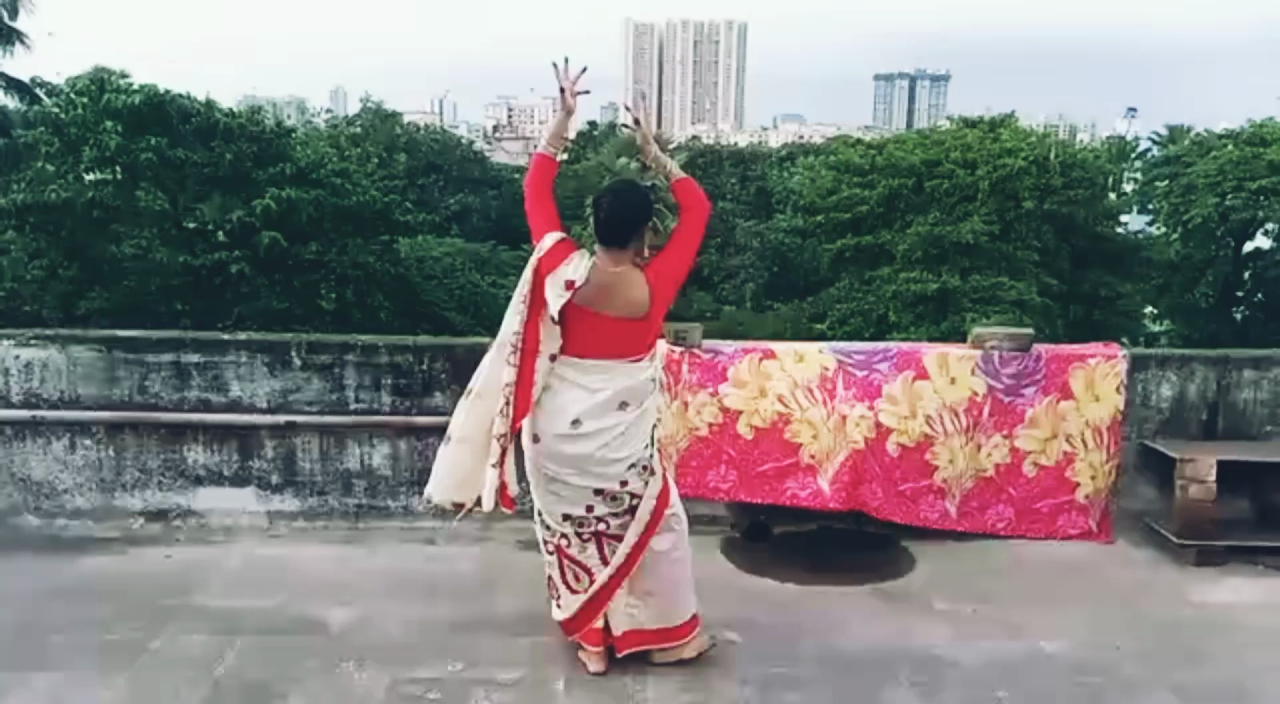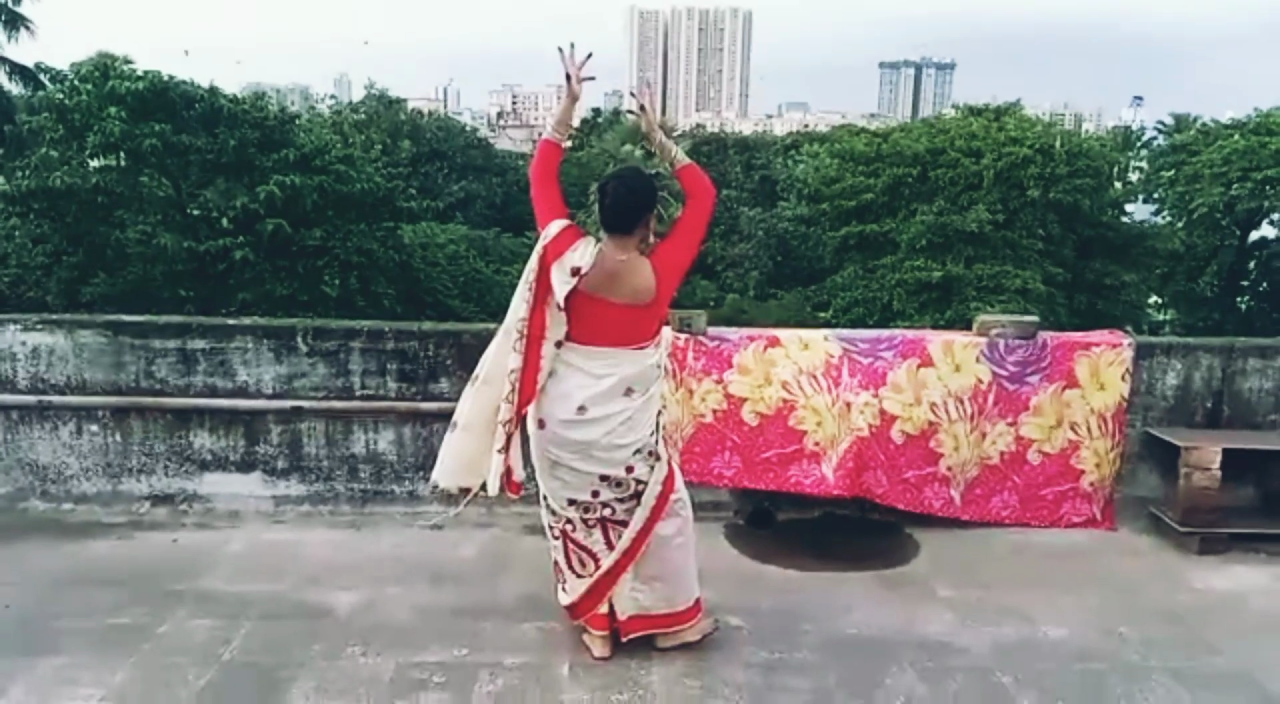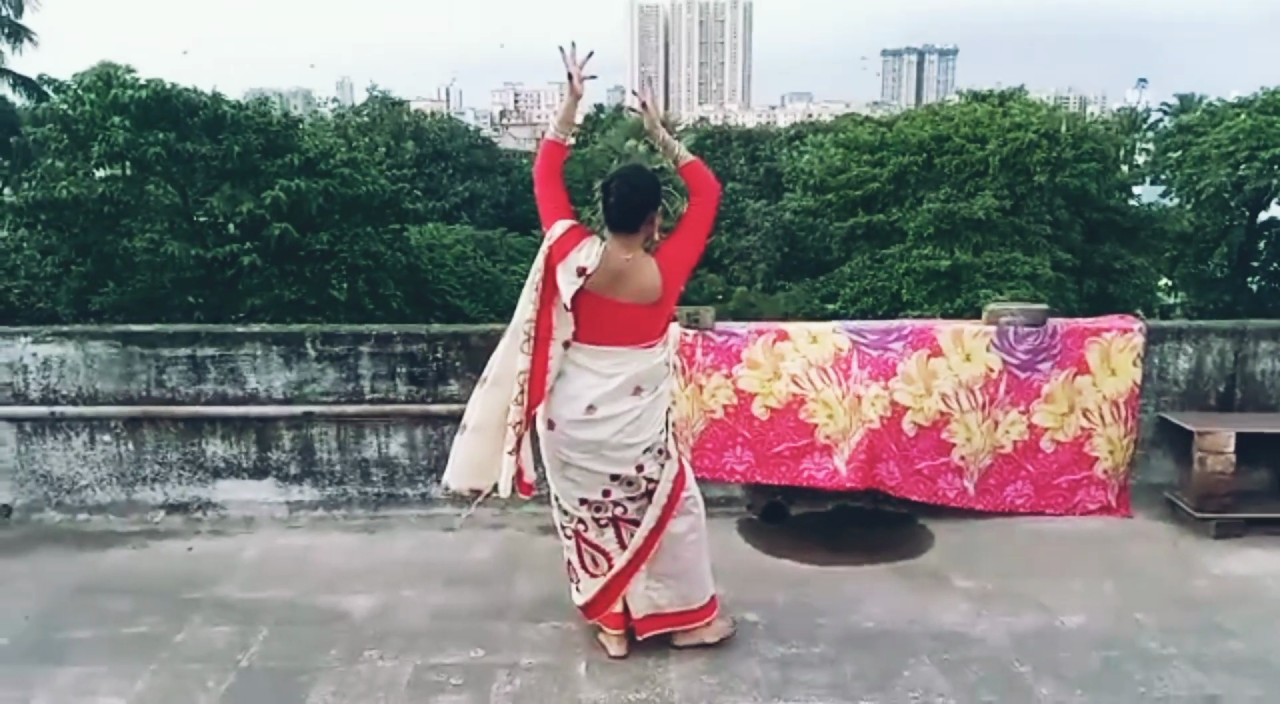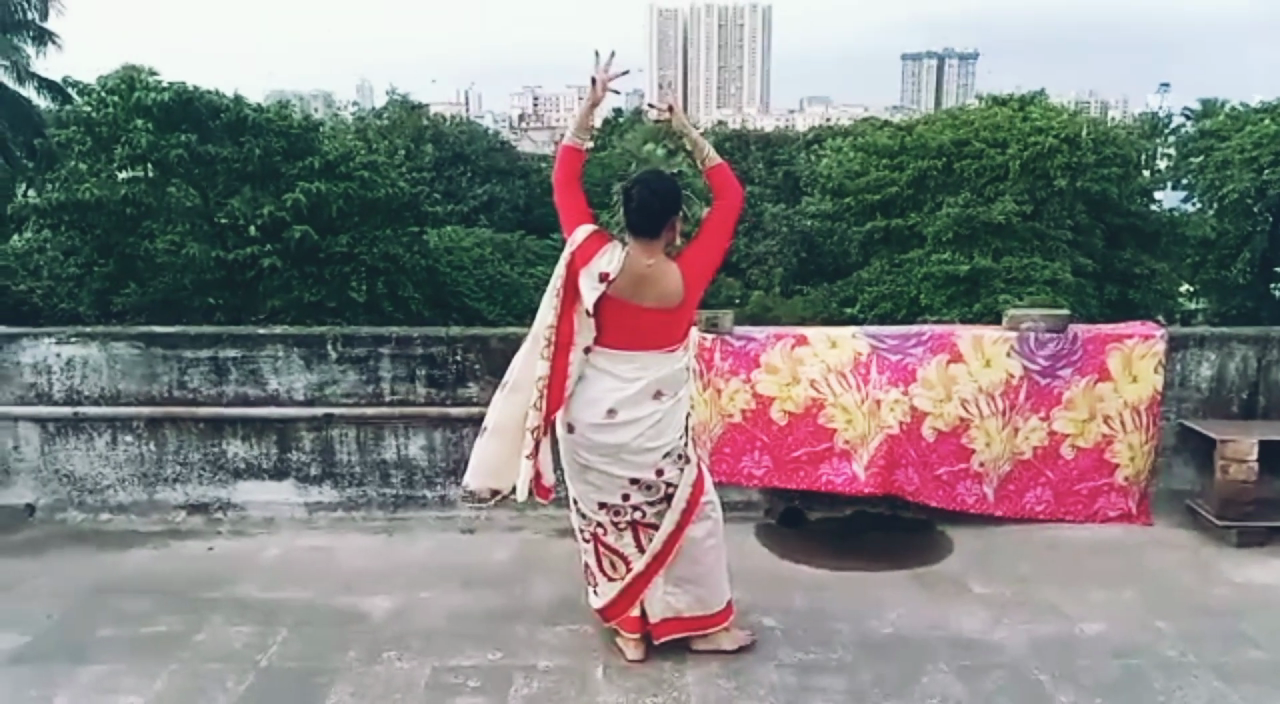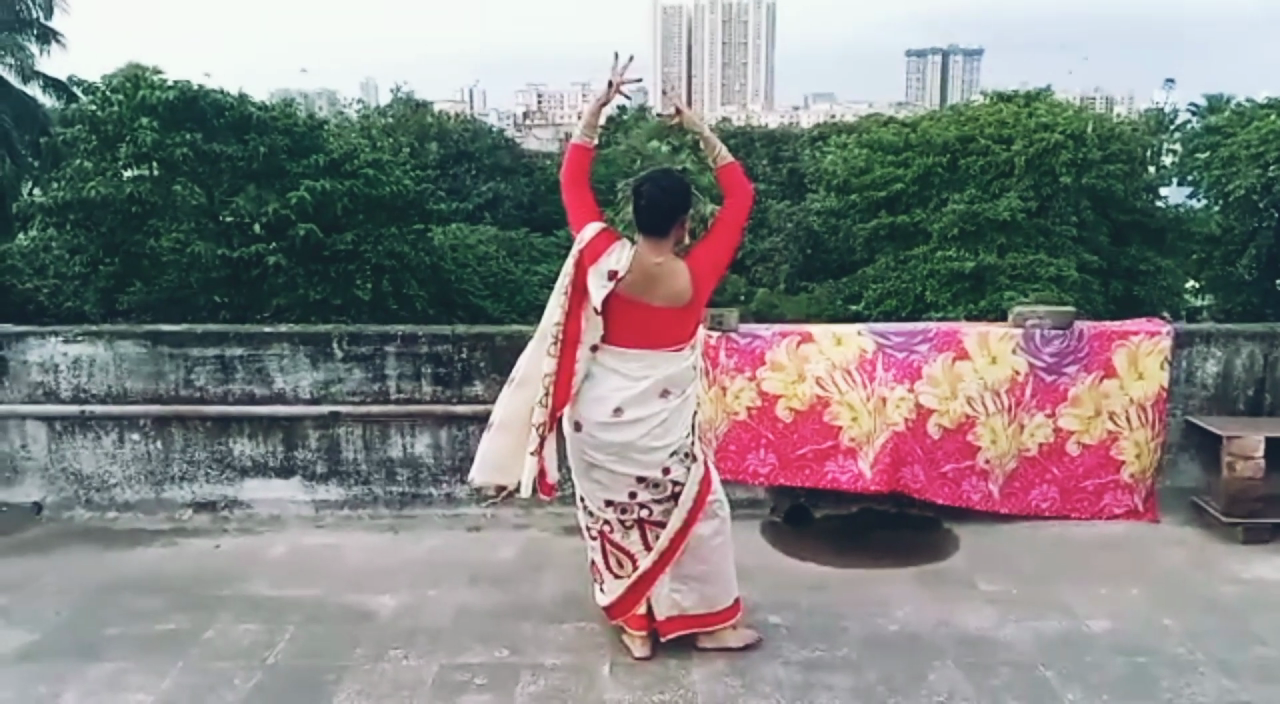
dt=0.7s
person 1, frame 1
left shoulder: (563, 271)
right shoulder: (654, 287)
left elbow: (536, 189)
right elbow: (697, 207)
left wrist: (564, 117)
right wrist: (651, 148)
left hip: (557, 433)
right hip: (621, 440)
left knee: (570, 532)
right knee: (655, 526)
left ankle: (591, 639)
right ankle: (667, 634)
person 1, frame 2
left shoulder: (569, 258)
right shoulder: (660, 273)
left elbow: (542, 176)
right elbow: (702, 195)
left wrist: (569, 104)
right wrist: (657, 135)
left hip: (563, 420)
right hip: (626, 427)
left knee: (576, 519)
right knee: (660, 511)
left ankle: (595, 624)
right ankle: (670, 617)
person 1, frame 3
left shoulder: (574, 258)
right shoulder: (665, 273)
left elbow: (546, 176)
right elbow: (707, 192)
left wrist: (572, 102)
right wrist: (659, 133)
left hip: (572, 420)
right hip: (636, 424)
left knee: (588, 517)
right knee: (674, 509)
left ankle: (611, 624)
right ankle: (688, 617)
person 1, frame 4
left shoulder: (594, 261)
right shoulder: (686, 277)
left elbow: (564, 181)
right elbow: (730, 196)
left wrist: (590, 105)
right wrist: (688, 132)
left hip: (592, 424)
right hip: (656, 429)
left knee: (607, 522)
right knee: (691, 514)
left ankle: (628, 626)
right ankle: (703, 622)
person 1, frame 5
left shoulder: (604, 259)
right shoulder: (695, 276)
left elbow: (573, 179)
right elbow: (740, 196)
left wrist: (598, 106)
right wrist: (703, 132)
left hip: (598, 421)
right hip: (661, 428)
left knee: (614, 520)
right knee: (699, 512)
left ankle: (635, 624)
right ankle: (709, 621)
